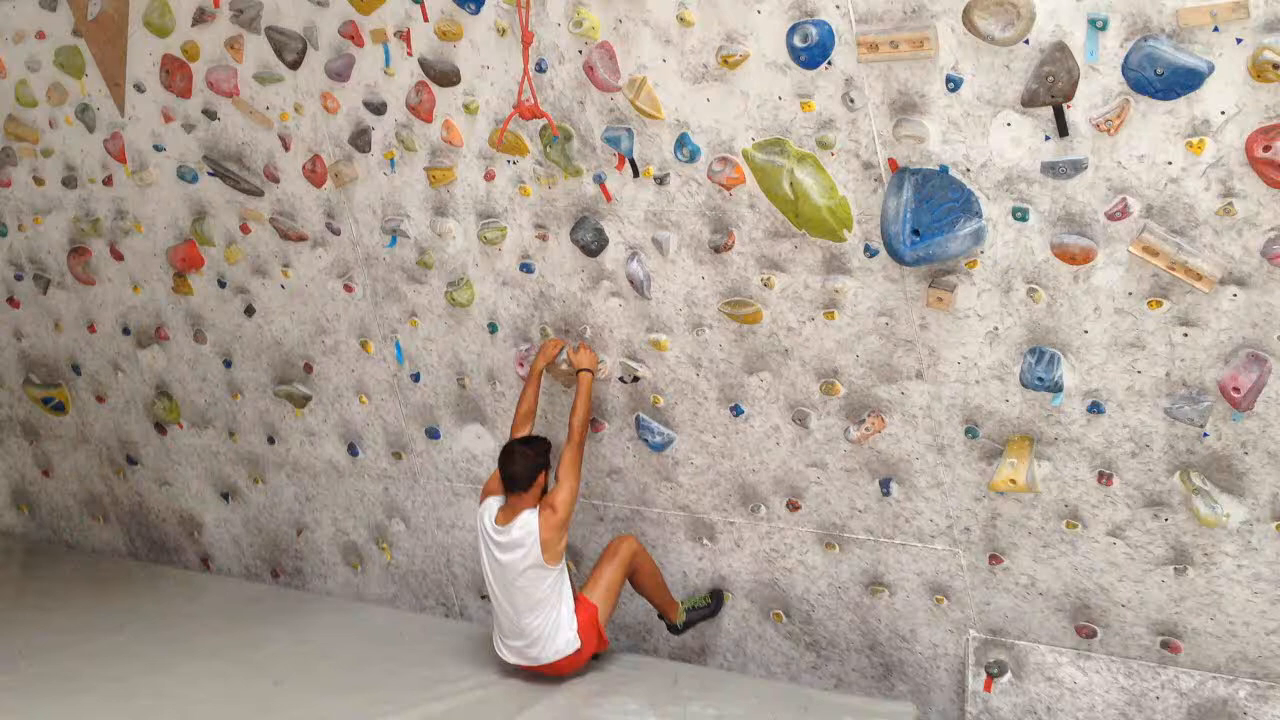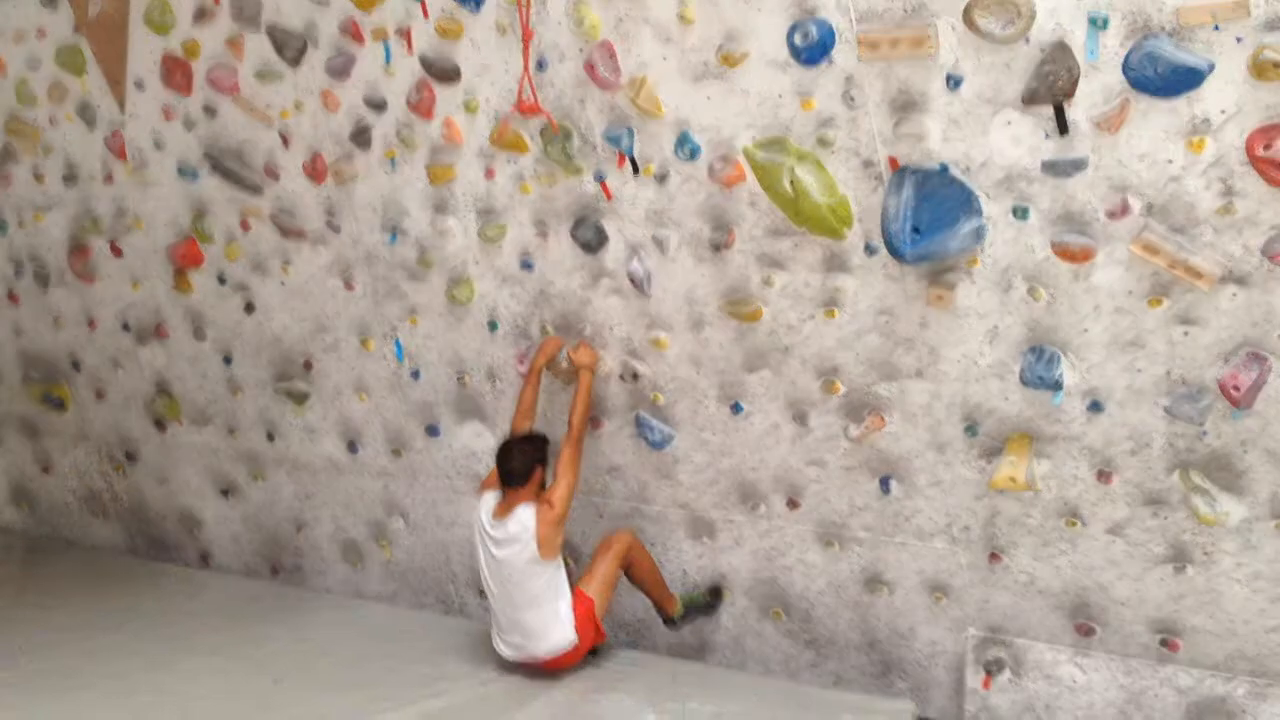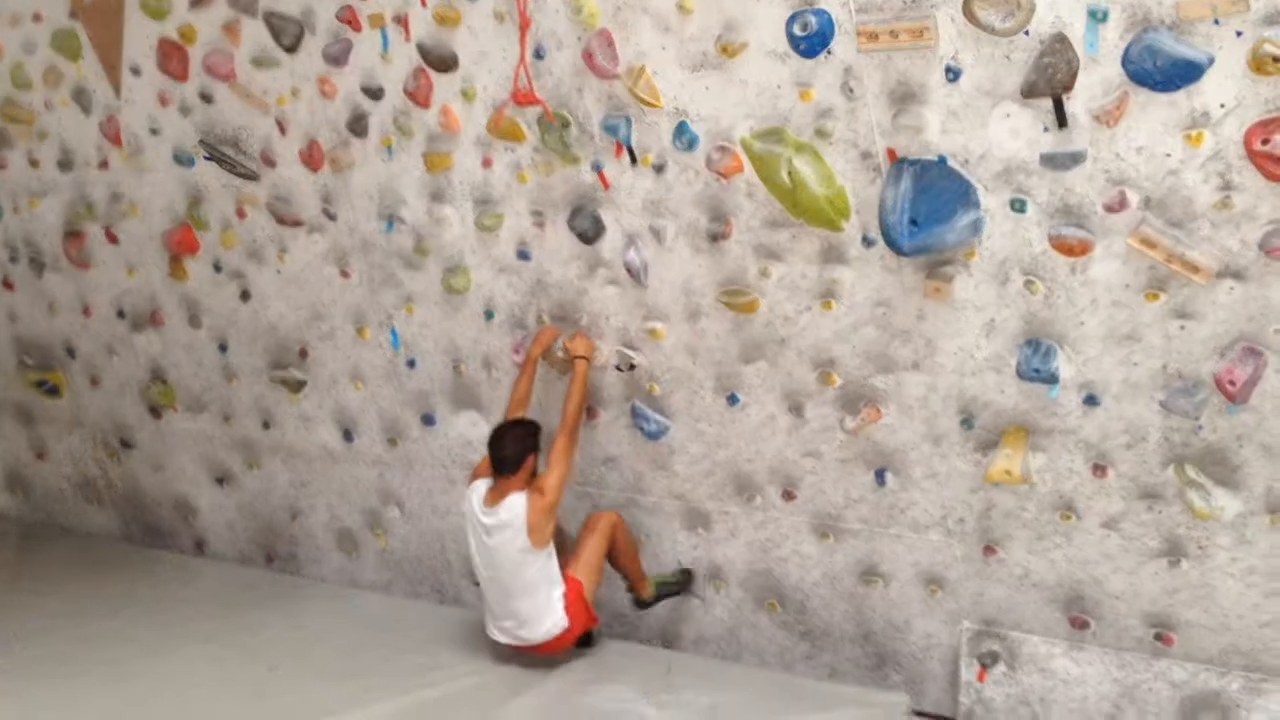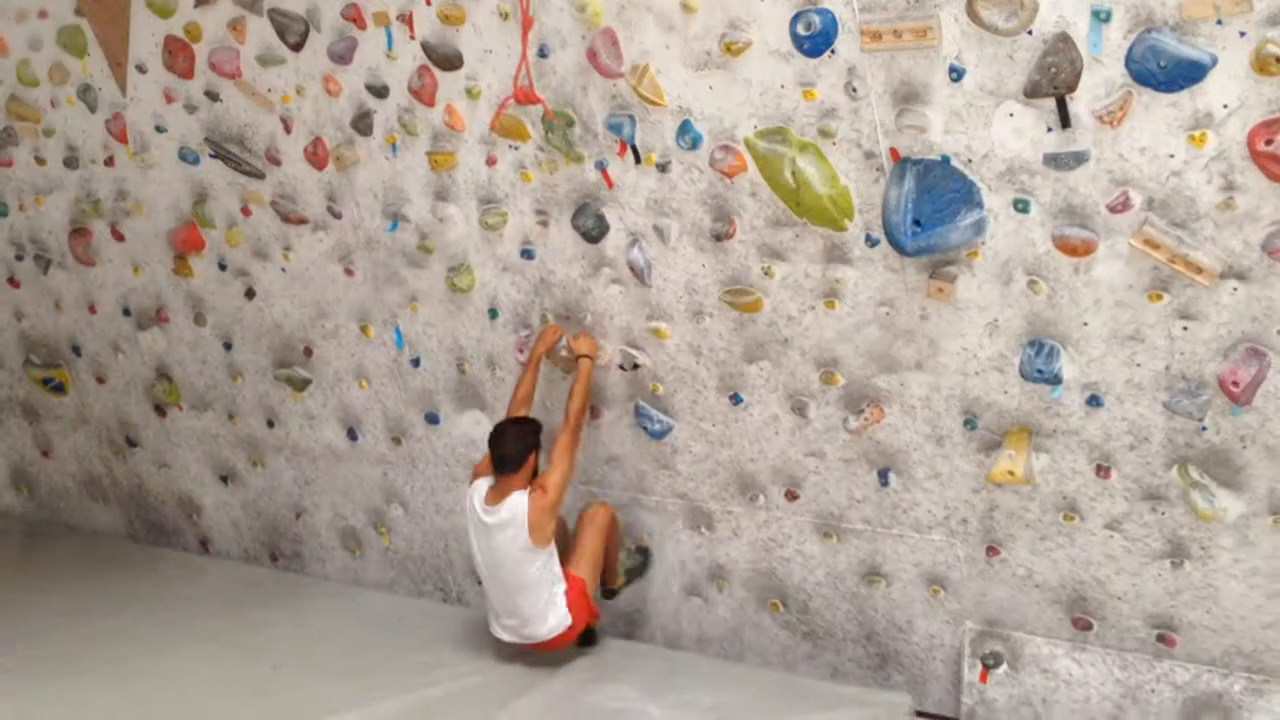
dt=0.1s
person 1, frame 1
left shoulder: (488, 507)
right shoulder: (548, 522)
left elbow: (519, 436)
right elbow: (575, 441)
left wrist: (538, 367)
right wrist: (585, 373)
left hip: (512, 653)
right hip: (561, 655)
right knee: (627, 547)
right ankle: (675, 615)
person 1, frame 2
left shoulder: (486, 502)
right shoulder: (545, 518)
left elbow: (519, 430)
right elbow: (574, 438)
left wrist: (537, 364)
right wrist: (585, 370)
left hip: (511, 648)
right hip: (560, 650)
right knee: (622, 541)
right ankle: (672, 608)
person 1, frame 3
left shoulder: (477, 488)
right shoulder: (537, 505)
left elbow: (511, 419)
right elbow: (568, 427)
left wrist: (533, 355)
right wrist: (580, 360)
left hip: (503, 633)
right hip: (552, 633)
right knee: (606, 520)
right ankle: (644, 590)
person 1, frame 4
left shoulder: (478, 486)
right shoulder: (539, 503)
left elbow: (517, 414)
right elbow: (571, 426)
left wrist: (537, 353)
right wrist: (585, 359)
left hip: (506, 629)
right hip: (555, 630)
right knee: (600, 515)
left ankle: (581, 626)
right ankle: (612, 580)
